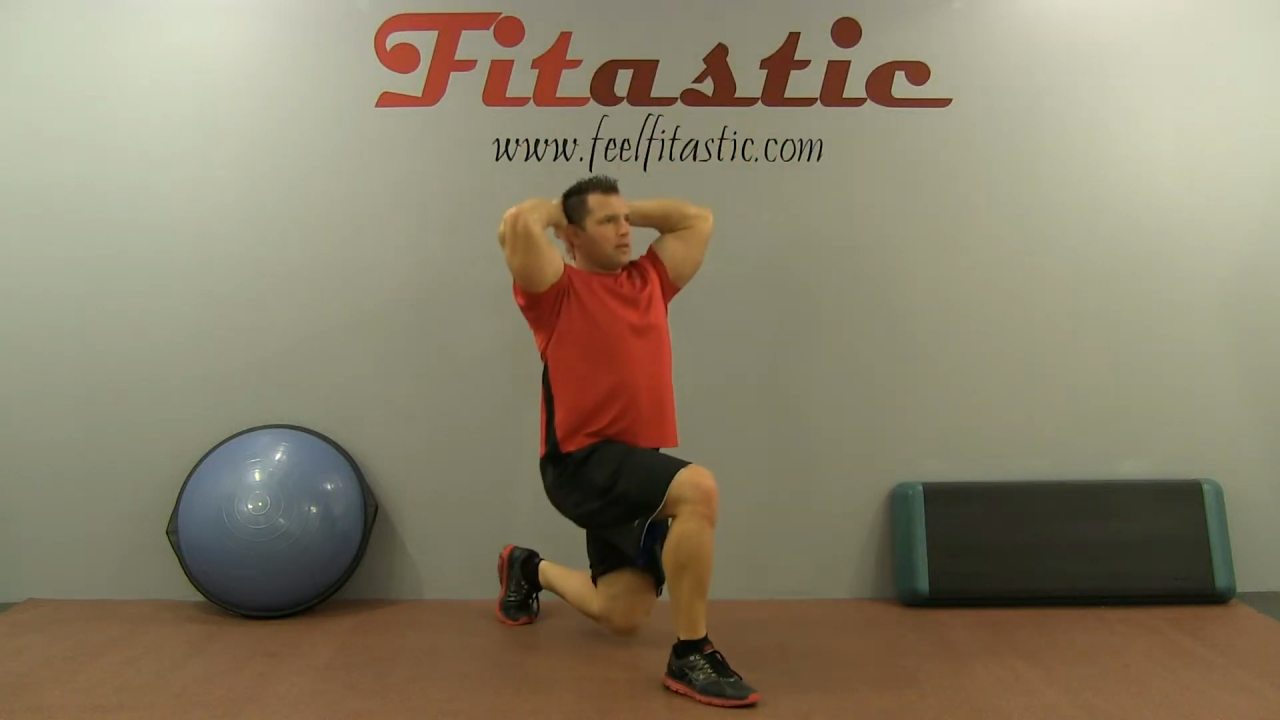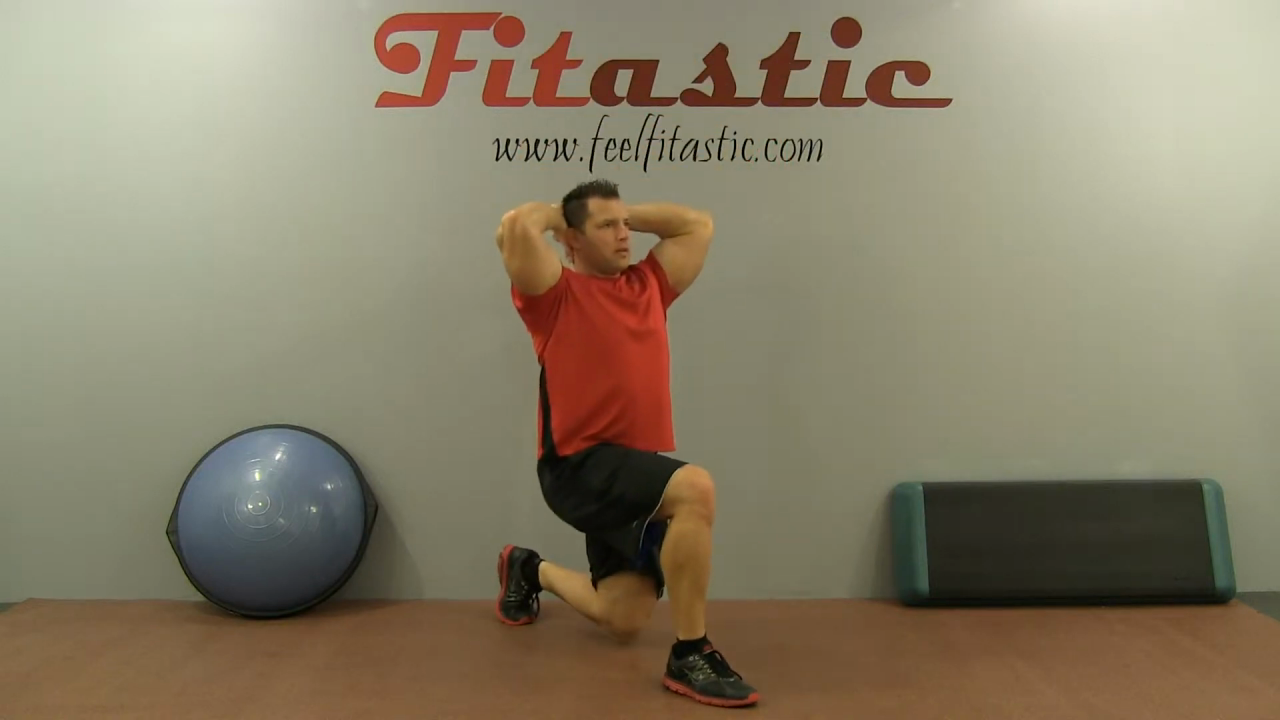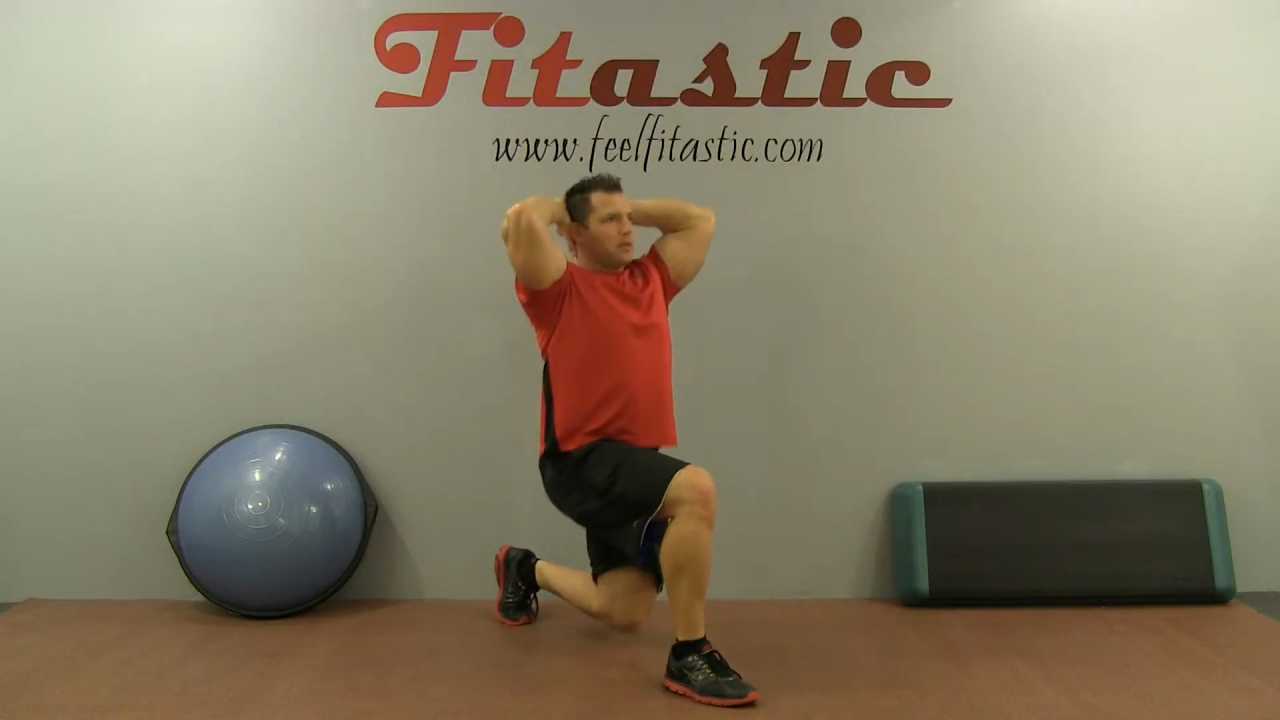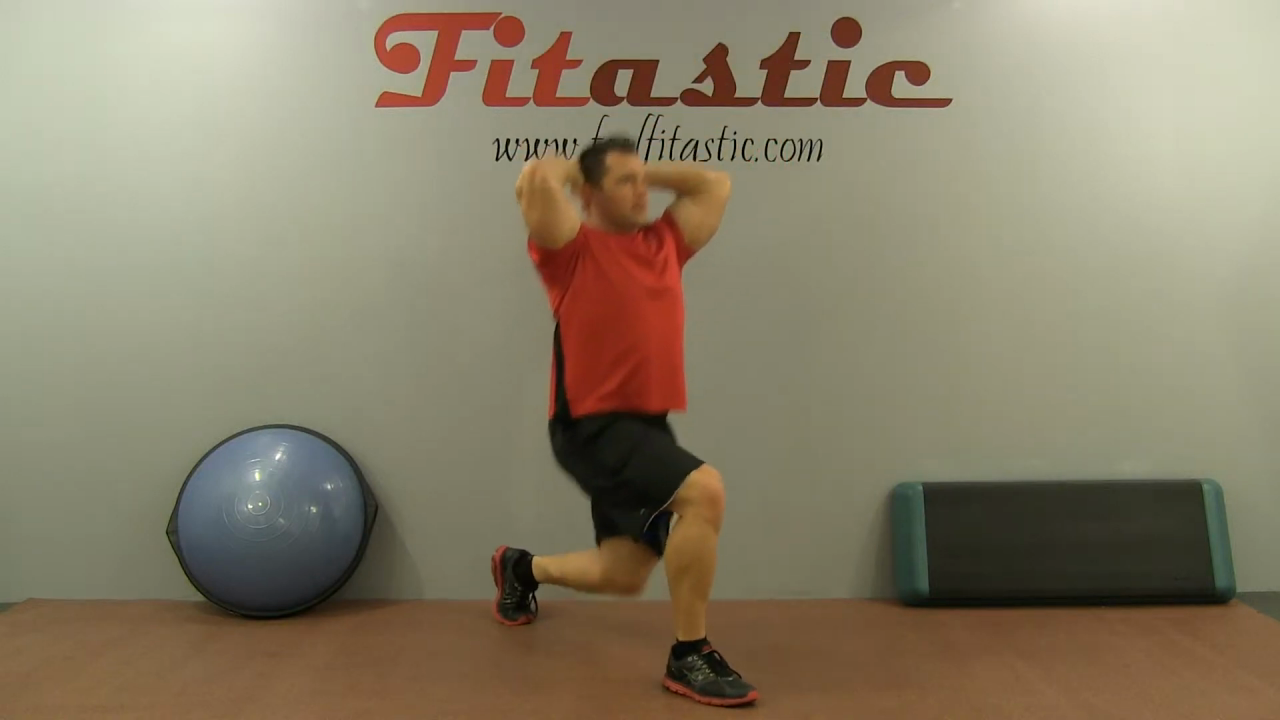
dt=0.2s
person 1, frame 1
left shoulder: (649, 280)
right shoulder: (557, 290)
left elbow: (698, 219)
right elbow: (517, 225)
left wrist: (625, 209)
right wrist: (557, 210)
left hip: (636, 460)
right hip: (582, 461)
left knee: (623, 616)
right knee: (697, 489)
left ankle: (529, 569)
right ankle: (690, 655)
person 1, frame 2
left shoulder: (648, 286)
right shoulder: (556, 294)
left elbow: (699, 224)
right elbow: (516, 227)
left wrist: (625, 213)
right wrist: (557, 214)
left hip: (633, 464)
right hip: (578, 464)
left knee: (624, 620)
right knee: (694, 488)
left ankle: (529, 570)
right ankle: (690, 656)
person 1, frame 3
left shoulder: (651, 279)
right shoulder: (560, 288)
left elbow: (701, 220)
right elbow: (521, 222)
left wrist: (631, 207)
right wrist: (563, 207)
left hip: (637, 456)
right hip: (581, 459)
left knee: (624, 613)
right knee: (695, 490)
left ankle: (525, 569)
right ankle: (689, 655)
person 1, frame 4
left shoulder: (665, 242)
right shoulder: (574, 249)
left elbow: (716, 184)
right elbow: (534, 182)
left wrist: (645, 171)
right wrist: (576, 168)
left hip: (648, 421)
right hip: (593, 426)
left knee: (625, 575)
right knee: (703, 493)
left ankle: (521, 569)
right ankle: (689, 655)
